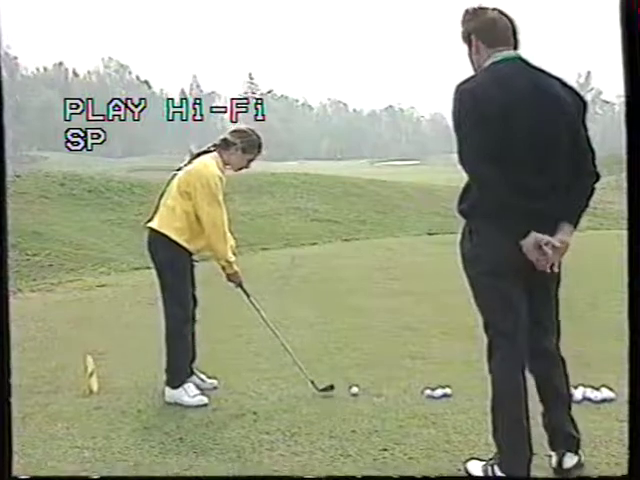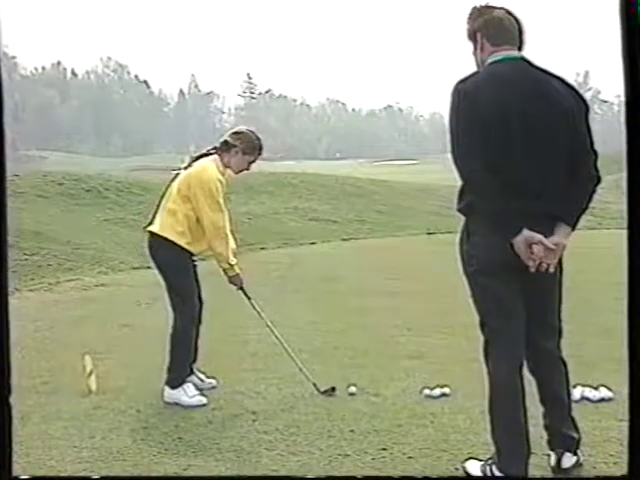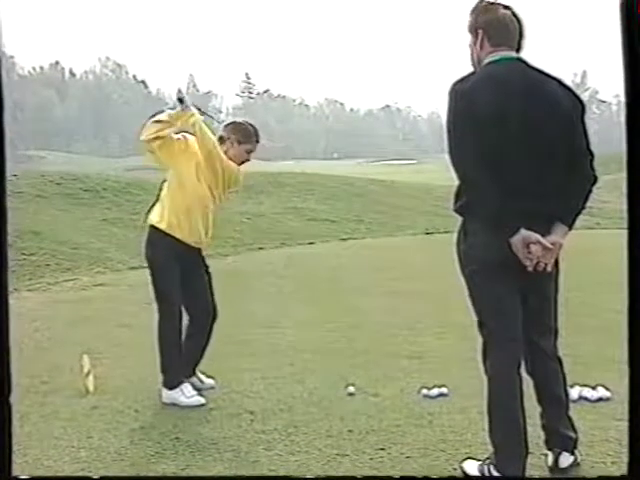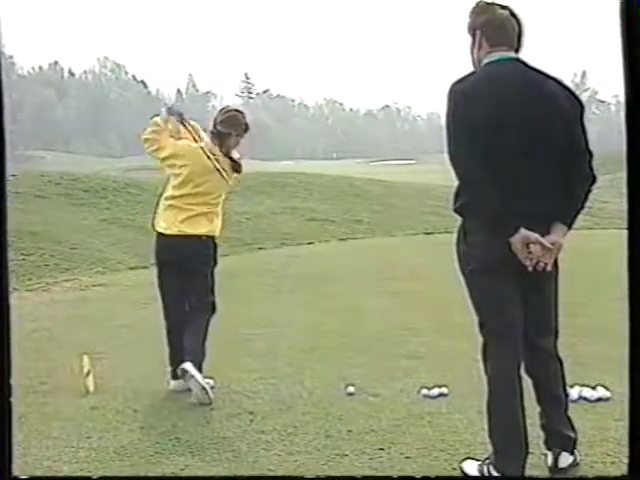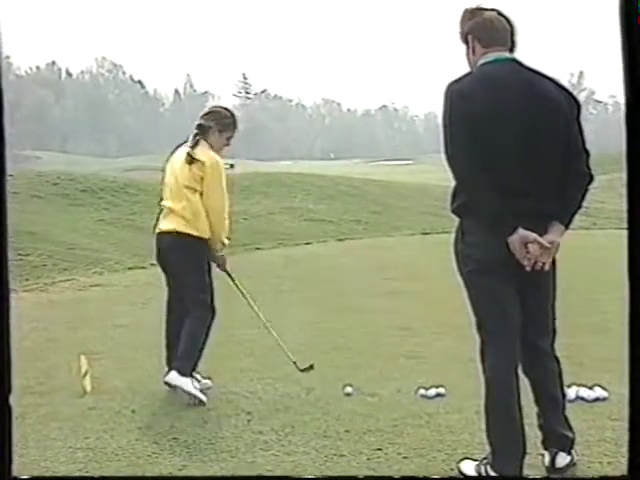
dt=1s
person 1, frame 1
left shoulder: (474, 91)
right shoulder: (561, 91)
left elbow: (481, 170)
right elbow: (586, 168)
left wrist: (521, 233)
right wrist: (564, 226)
left hip: (494, 237)
right hip: (547, 237)
left knee: (508, 349)
right knee: (545, 343)
person 1, frame 2
left shoulder: (471, 90)
right shoulder: (563, 92)
left elbow: (473, 172)
right elbow: (586, 171)
left wrist: (513, 232)
right wrist: (560, 229)
left hip: (492, 236)
right hip: (546, 235)
left knee: (504, 349)
right knee: (546, 343)
person 1, frame 3
left shoulder: (468, 91)
right shoulder: (559, 92)
left elbow: (471, 172)
right elbow: (583, 171)
left wrist: (511, 231)
right wrist: (557, 229)
left hip: (489, 236)
right hip: (543, 236)
left knee: (502, 349)
right knee: (542, 343)
person 1, frame 4
left shoulder: (468, 91)
right shoulder: (558, 93)
left elbow: (470, 173)
right elbow: (582, 170)
left wrist: (510, 231)
right wrist: (557, 228)
left hip: (488, 237)
right hip: (542, 236)
left knee: (503, 349)
right knee: (542, 343)
person 1, frame 5
left shoulder: (464, 92)
right shoulder: (555, 92)
left elbow: (467, 172)
right elbow: (580, 169)
left wrist: (507, 229)
right wrist: (555, 226)
left hip: (486, 235)
right hip: (541, 235)
left knee: (500, 348)
right knee: (540, 342)
person 2, frame 1
left shoulder: (209, 167)
right shoulder: (207, 172)
left elbow: (217, 221)
right elbow: (213, 225)
left wrist: (229, 255)
right wrist: (229, 265)
left hip: (177, 242)
right hip: (169, 242)
left knee: (187, 309)
right knee: (179, 312)
left ankle: (186, 372)
right ankle: (176, 385)
person 2, frame 2
left shoulder: (212, 170)
right shoulder: (207, 175)
left elbow: (220, 224)
right elbow: (214, 228)
left wrist: (231, 260)
right wrist: (230, 267)
left hip: (178, 245)
right hip: (169, 244)
left knee: (194, 308)
right knee: (187, 311)
left ankle: (186, 371)
right ankle: (175, 385)
person 2, frame 3
left shoulder: (232, 174)
right shoulder: (186, 148)
left elbow: (213, 157)
right elbow: (150, 136)
left wrist: (193, 117)
right wrist: (179, 114)
left hip: (192, 248)
right hip: (164, 241)
left knee: (205, 313)
right knee: (171, 314)
left ankle: (187, 372)
right ankle: (172, 385)
person 2, frame 4
left shoulder: (184, 151)
right shoulder: (231, 167)
left elbow: (151, 141)
left wrist: (167, 119)
right wrist: (184, 124)
left hip: (167, 240)
right hip: (199, 243)
left knee: (174, 308)
right knee: (200, 308)
left ankle: (179, 373)
right ankle: (192, 363)
person 2, frame 5
left shoulder: (179, 154)
right shoulder: (212, 162)
right elbow: (216, 210)
right wrist: (219, 247)
left hip: (166, 237)
right hip: (190, 241)
left knee: (178, 305)
right knee: (201, 308)
left ankle: (177, 370)
right ankle: (181, 371)
